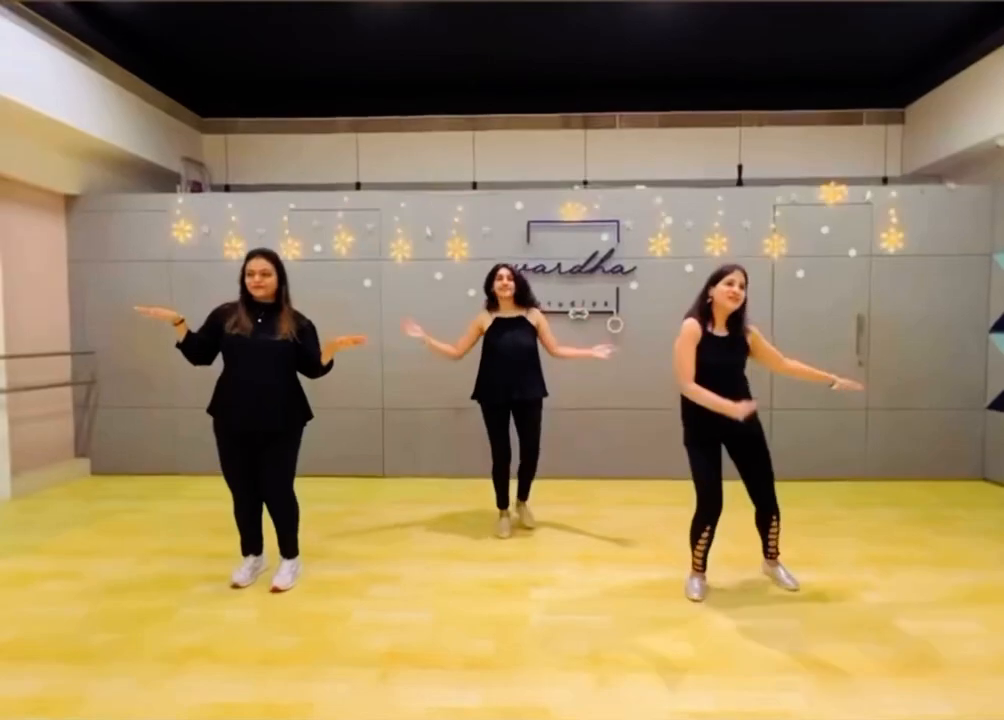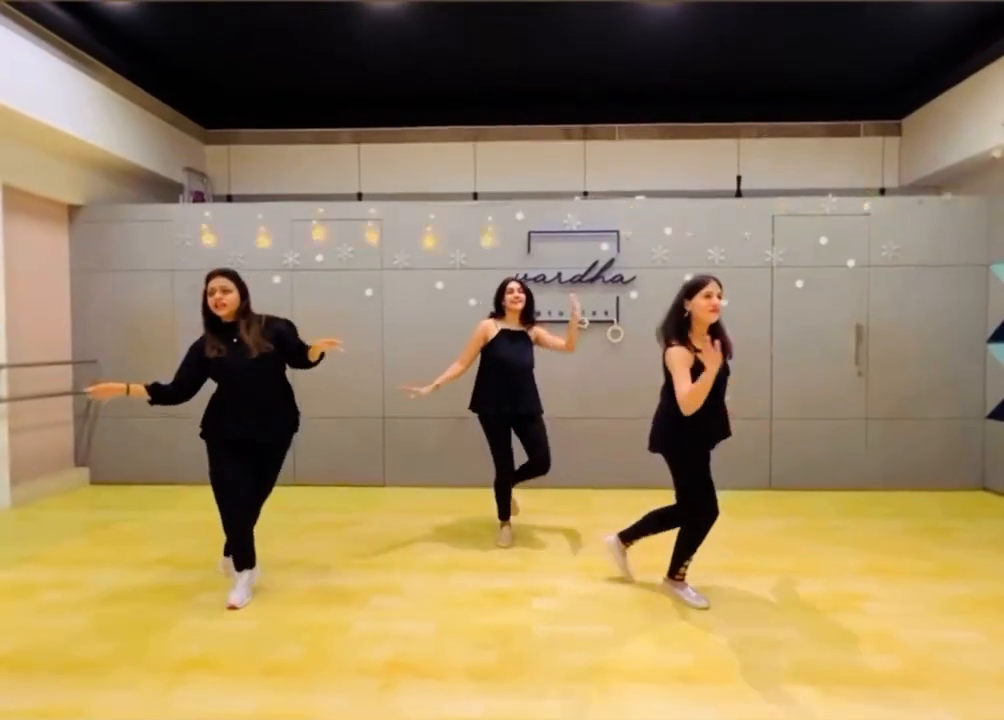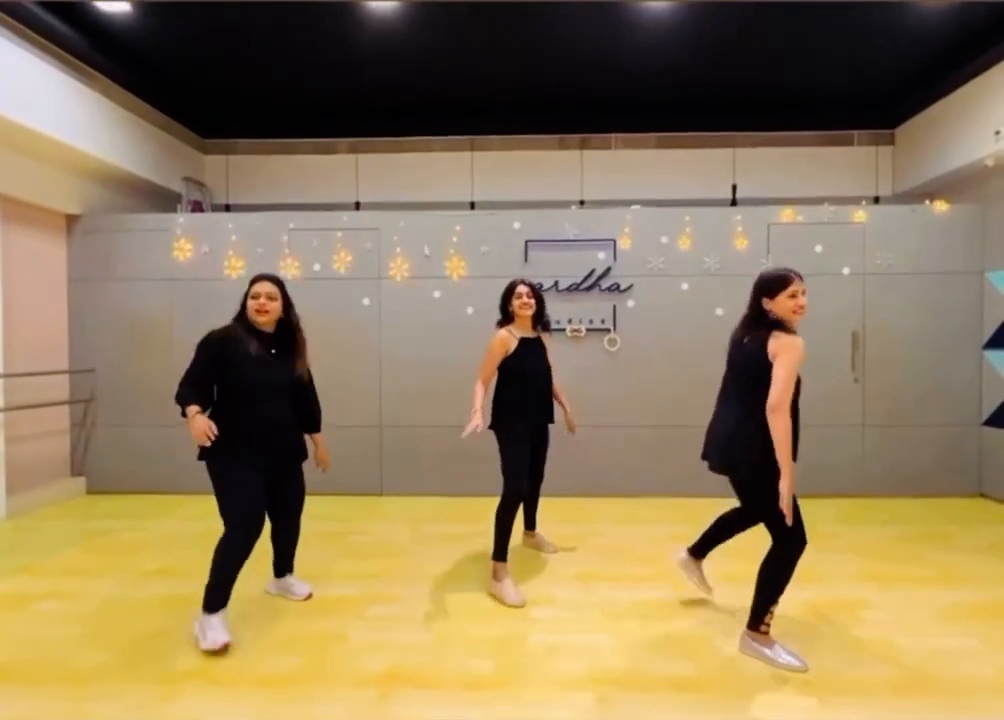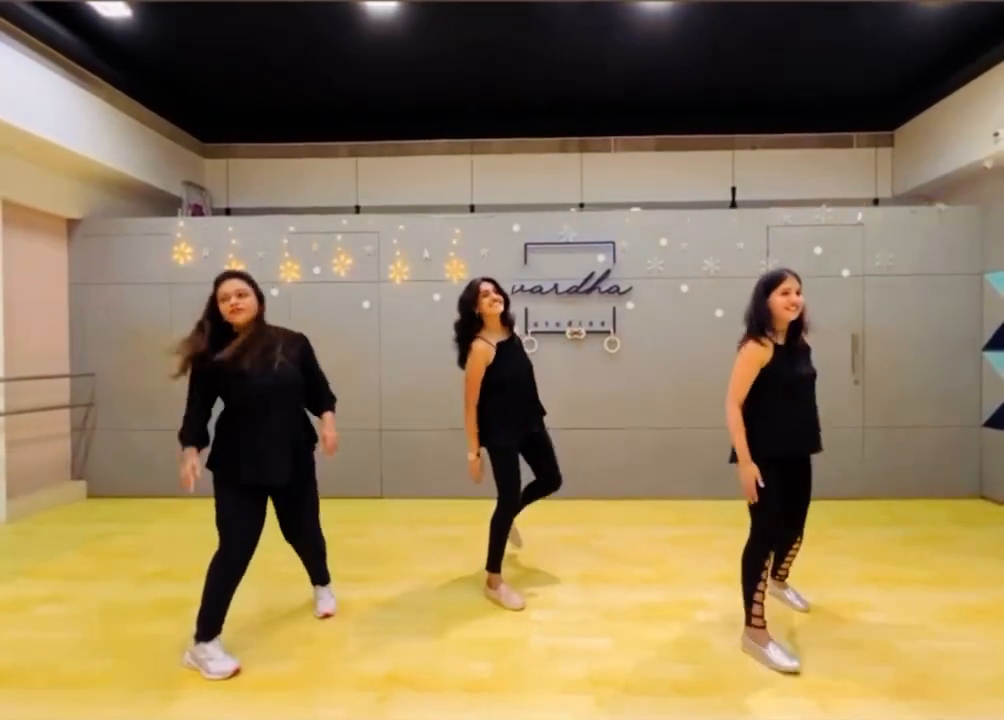
dt=0.7s
person 1, frame 1
left shoulder: (744, 332)
right shoulder: (692, 328)
left elbow: (781, 364)
right elbow: (687, 385)
left wrist: (833, 379)
right wrist: (727, 407)
left hip: (743, 425)
right hip: (702, 428)
left knee: (765, 496)
right knee: (710, 503)
left ankle: (771, 561)
right ankle: (696, 572)
person 1, frame 2
left shoulder: (716, 338)
right shoulder: (678, 348)
right elbow: (688, 403)
right wrist: (709, 372)
left hip: (697, 436)
right hip: (680, 437)
left knee: (689, 507)
right knee: (705, 509)
left ankle: (622, 540)
right ankle: (676, 578)
person 1, frame 3
left shoulder: (746, 334)
right shoulder: (789, 342)
right elbow: (776, 406)
right wrist: (786, 472)
left hip: (726, 440)
right hip: (750, 449)
left knee: (755, 510)
right knee: (790, 539)
left ankle: (694, 557)
right ankle: (756, 634)
person 1, frame 4
left shoulder: (799, 341)
right shoulder: (757, 346)
right elbow: (732, 405)
right wrist: (744, 461)
left hip: (795, 449)
right hip: (763, 451)
left knee: (794, 523)
right knee: (766, 531)
left ankle: (778, 581)
right ankle: (757, 634)
person 2, frame 1
left shoulder: (296, 323)
right shoulder: (226, 316)
left elbow: (313, 368)
right elbow: (199, 354)
left wrist: (334, 346)
right wrist: (177, 322)
left hip: (281, 422)
right hip: (232, 420)
left knee: (277, 489)
right knee: (243, 491)
left ankle: (289, 559)
right ankle: (252, 557)
person 2, frame 2
left shoulder: (274, 329)
right shoulder: (205, 346)
left elbow: (300, 357)
right elbow: (178, 390)
left wrist: (317, 348)
right wrist: (125, 389)
left hip: (274, 431)
right hip: (228, 434)
left knee: (254, 499)
right knee: (234, 502)
left ankle: (232, 555)
right ankle: (244, 573)
person 2, frame 3
left shoulder: (293, 352)
right shoulder: (222, 343)
left elbow: (306, 399)
right elbow: (191, 386)
left wrist: (318, 441)
right wrist: (195, 414)
left hip: (283, 451)
right hip: (234, 452)
left knee: (288, 515)
right knee: (243, 527)
left ankle: (282, 577)
right ankle: (211, 614)
person 2, frame 4
left shoulder: (292, 344)
right shoulder: (209, 356)
left elbow: (316, 385)
right elbow: (197, 410)
left wrist: (328, 418)
right wrist: (191, 452)
left hip: (292, 457)
right hip: (237, 463)
left knee: (304, 532)
right knee: (236, 548)
left ankle: (321, 586)
right ankle: (205, 643)
person 3, frame 1
left shoulder: (533, 315)
right shoulder: (484, 318)
left elbow: (556, 349)
right elbow: (457, 351)
left wrist: (591, 352)
right wrist: (424, 337)
left hip: (528, 394)
right hip: (493, 396)
left knee: (530, 453)
right knee: (500, 454)
left ankle: (522, 503)
right ankle: (503, 512)
person 3, frame 2
left shoulder: (532, 331)
right shoulder: (488, 327)
left elbow: (568, 346)
right elbow: (462, 364)
left wrist: (574, 320)
right wrist: (433, 385)
left hip: (526, 405)
right hip: (493, 407)
left knee: (542, 461)
right knee: (504, 466)
left ankle: (508, 489)
right ankle: (504, 522)
person 3, frame 3
left shoulder: (541, 335)
right shoulder: (504, 337)
right elbow: (483, 380)
left wrist: (566, 408)
right wrist: (477, 412)
left hip: (538, 419)
right hip: (511, 422)
left knee: (534, 480)
right knee: (515, 489)
left ankle: (530, 533)
right ankle: (499, 572)
person 3, frame 4
left shoulder: (512, 333)
right shoulder: (480, 347)
right elbow: (470, 403)
right wrist: (473, 450)
left hip: (530, 422)
right hip: (499, 431)
left knee: (551, 480)
right knee: (509, 499)
left ankle: (510, 518)
right ankle: (493, 581)
